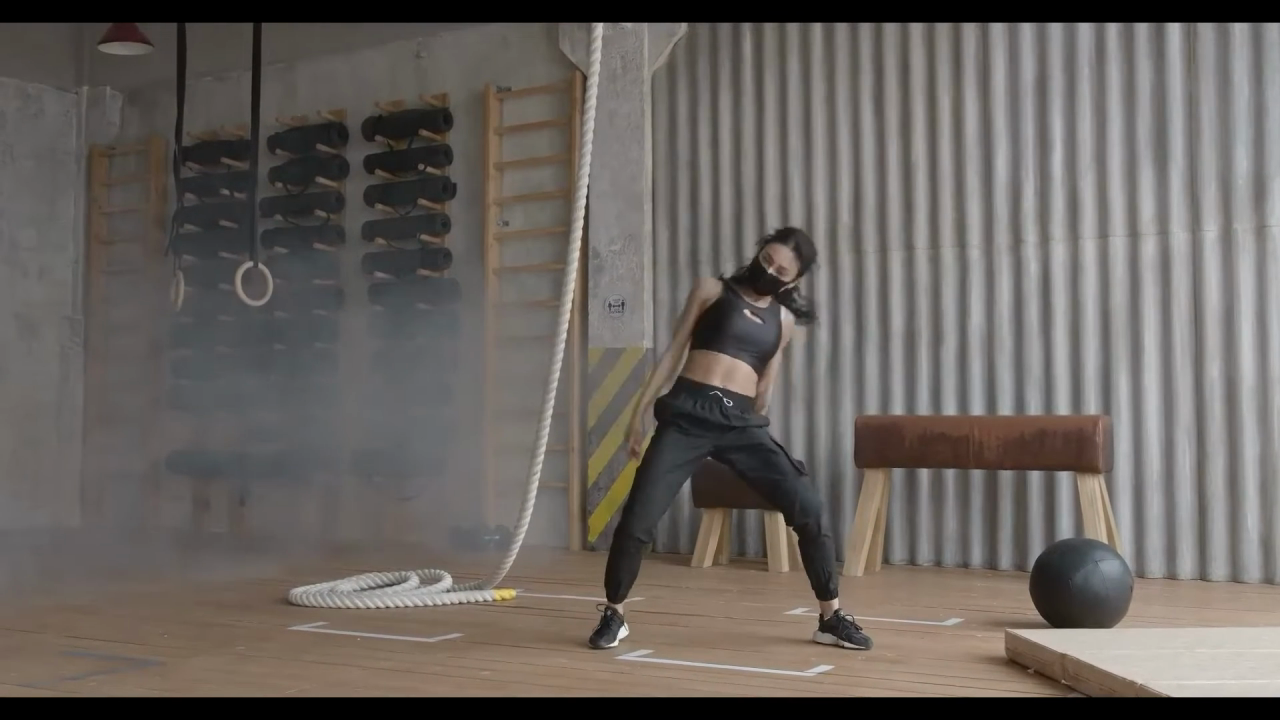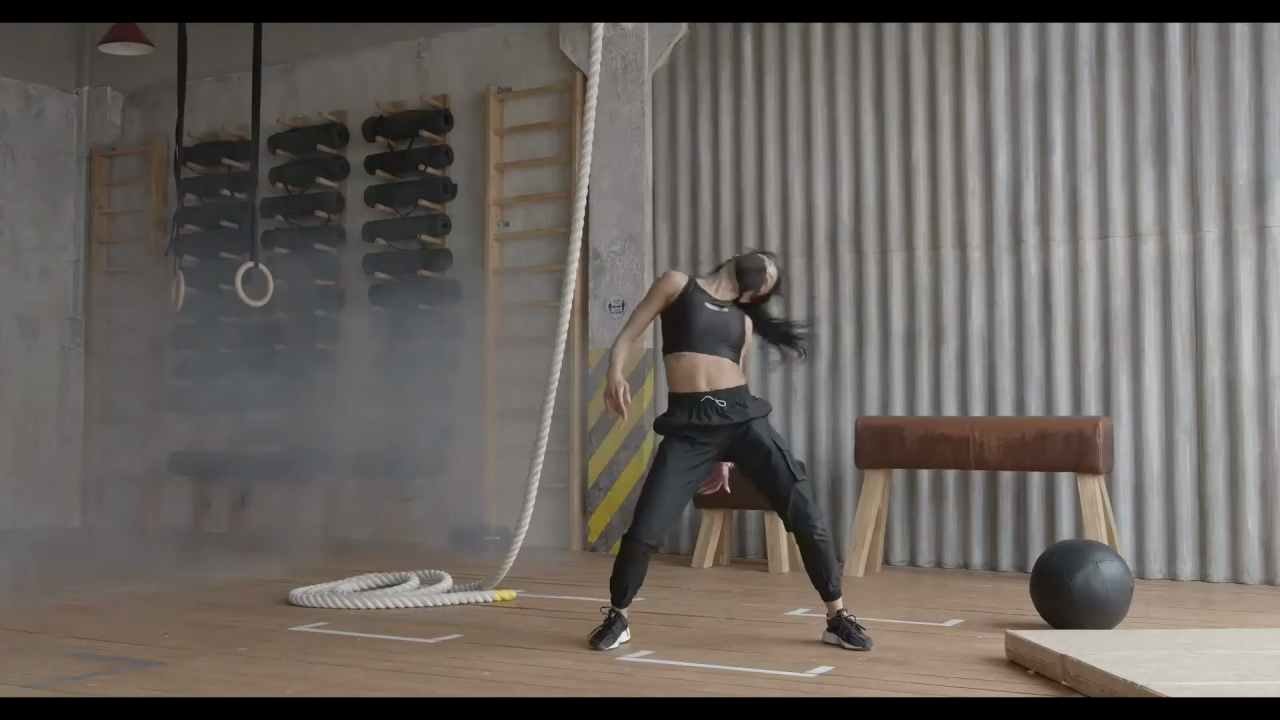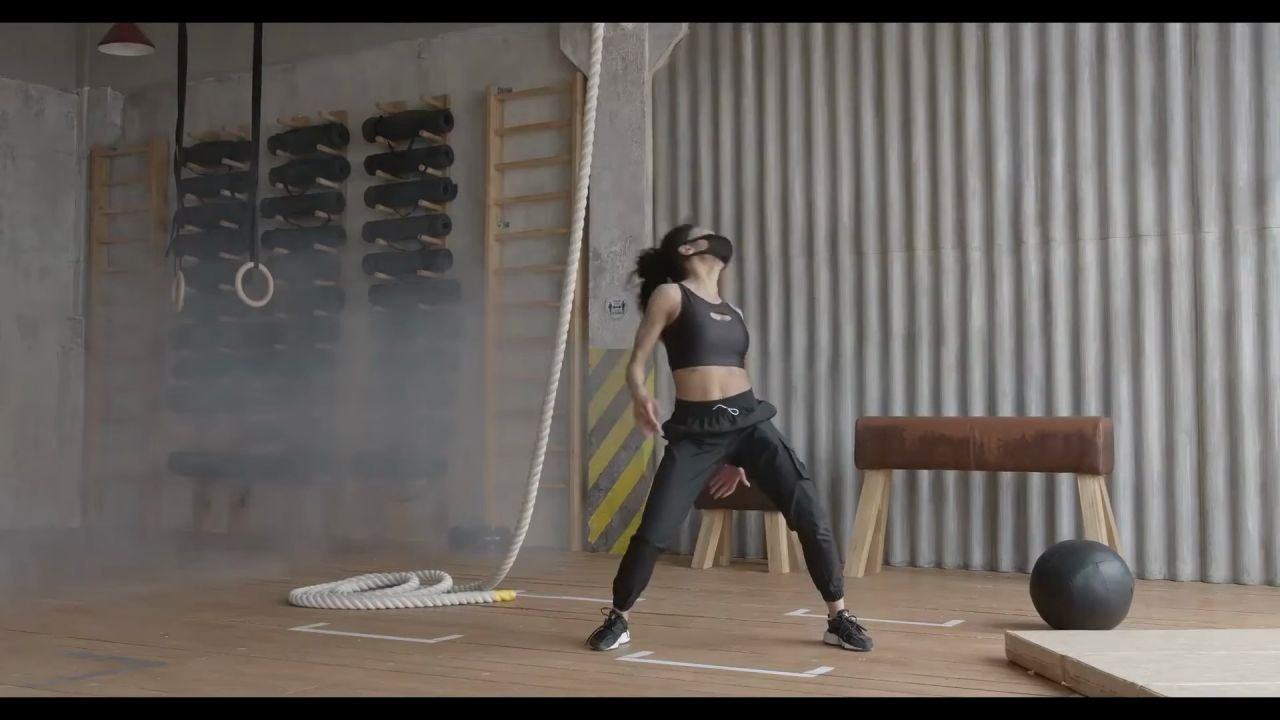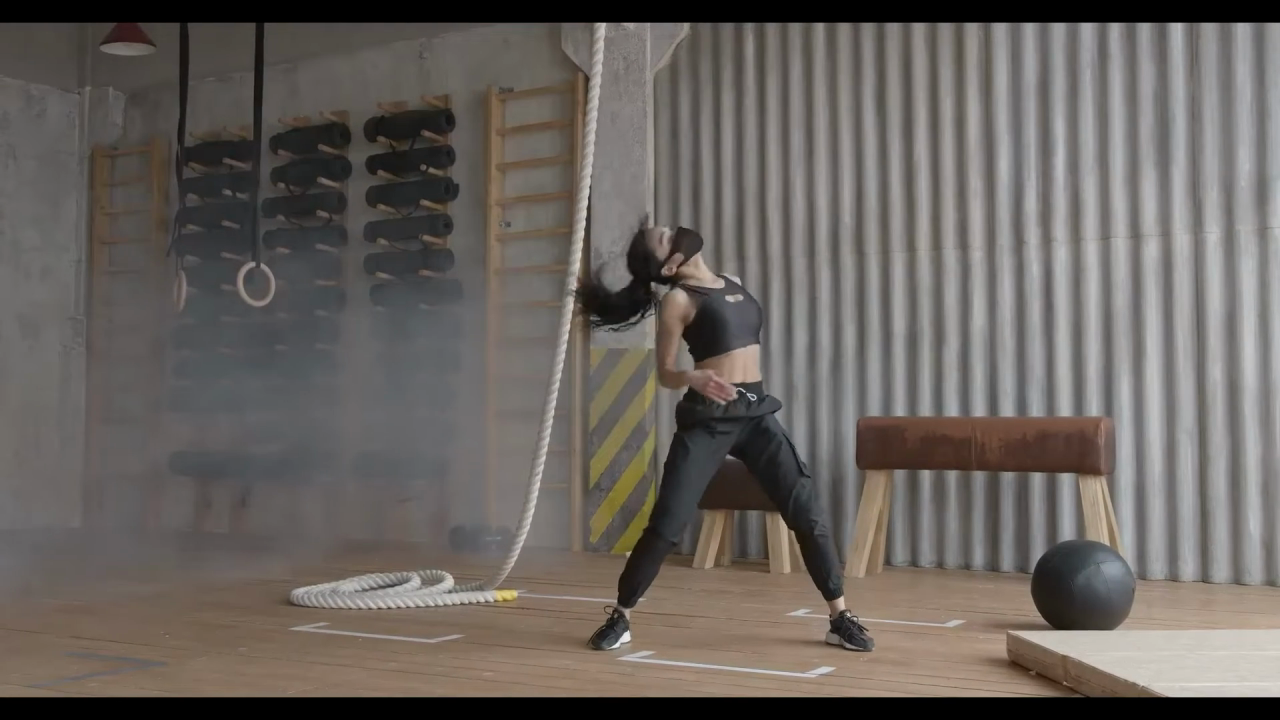
dt=0.3s
person 1, frame 1
left shoulder: (784, 321)
right shoulder: (714, 290)
right elbow: (674, 351)
left wrist: (750, 432)
right wrist: (640, 412)
left hip: (740, 422)
right hip: (687, 415)
left knee: (809, 512)
right knee: (636, 523)
left ankle: (831, 617)
right ankle: (614, 613)
person 1, frame 2
left shoulder: (744, 319)
right shoulder: (677, 283)
right elbow: (625, 338)
left wrist: (722, 457)
right wrist: (615, 374)
left hip: (743, 418)
right hip: (688, 426)
left knee: (806, 516)
right knee: (644, 531)
left ankle: (837, 617)
right ankle: (618, 616)
person 1, frame 3
left shoulder: (732, 311)
right shoulder: (669, 296)
right elbow: (636, 364)
left wrist: (732, 455)
right wrist: (640, 397)
left hip: (749, 420)
right hip: (696, 430)
left knee: (811, 516)
right knee: (653, 533)
left ankle: (839, 617)
right ankle: (618, 617)
person 1, frame 4
left shoulder: (733, 283)
right shoulder: (678, 299)
right elbow: (665, 370)
right wrist: (696, 377)
left hip: (756, 411)
right hip: (707, 419)
left knee: (807, 512)
right knee: (667, 524)
left ankle: (840, 618)
right ankle: (620, 616)
